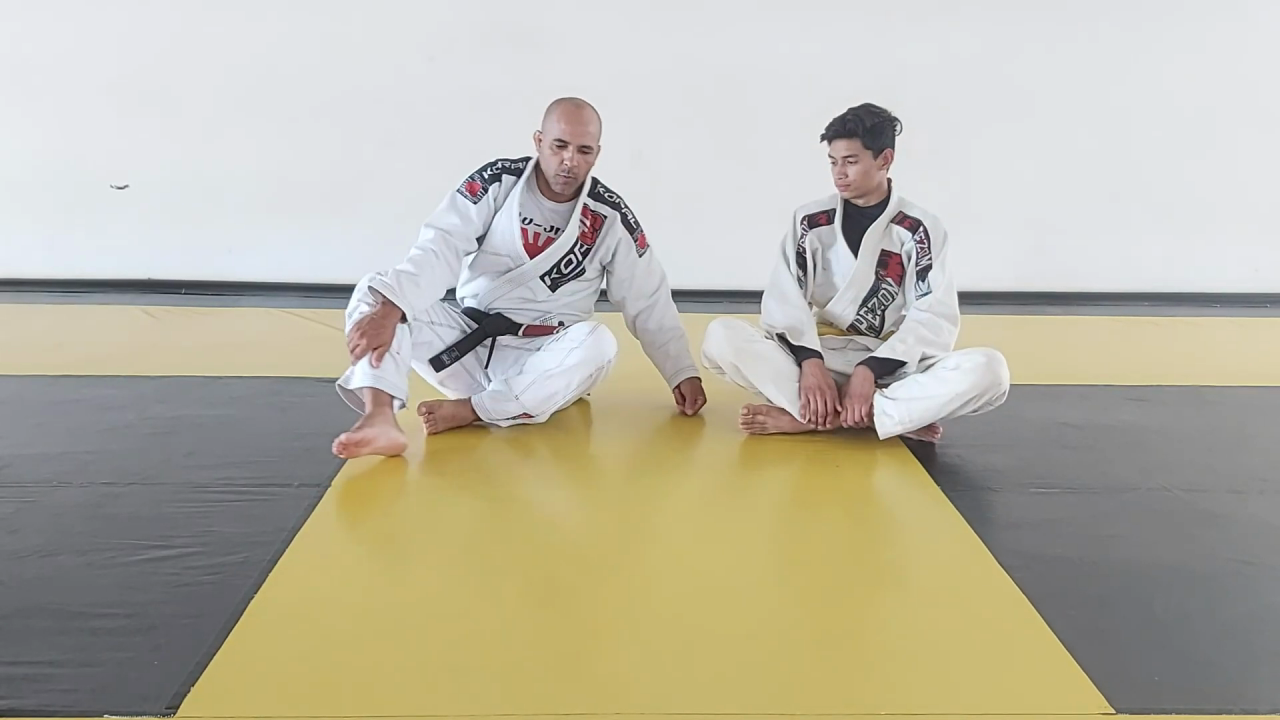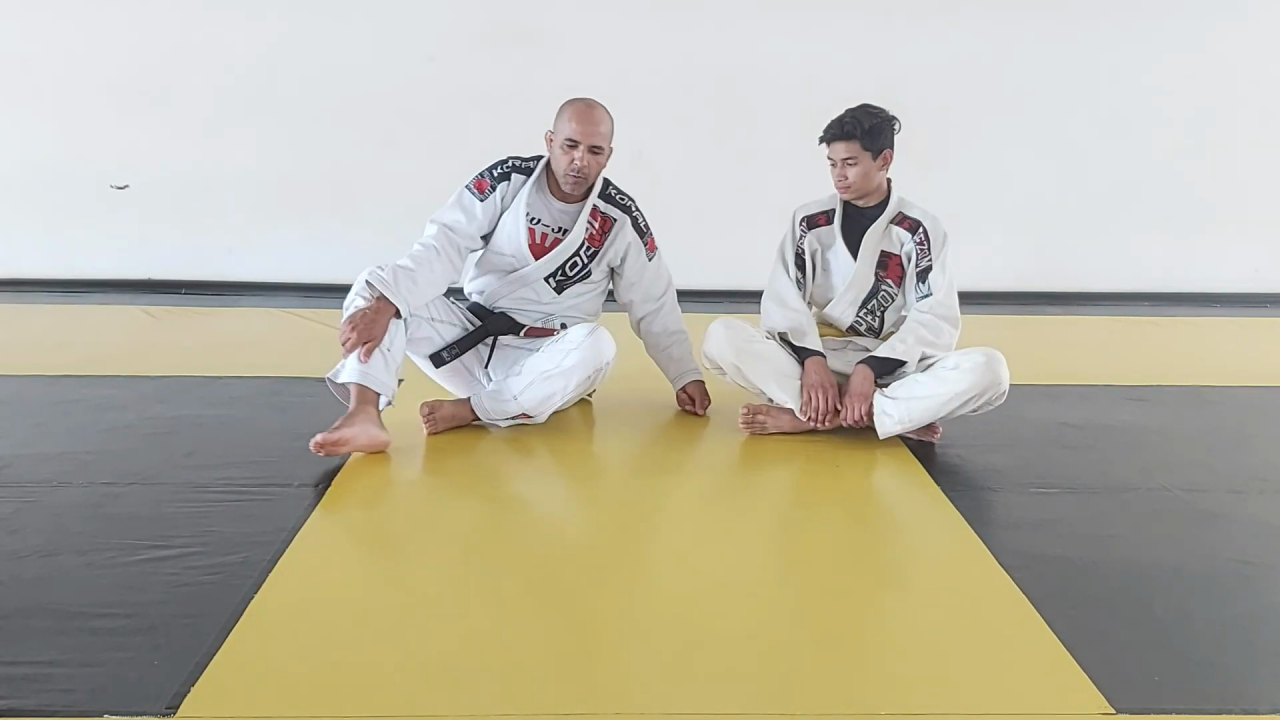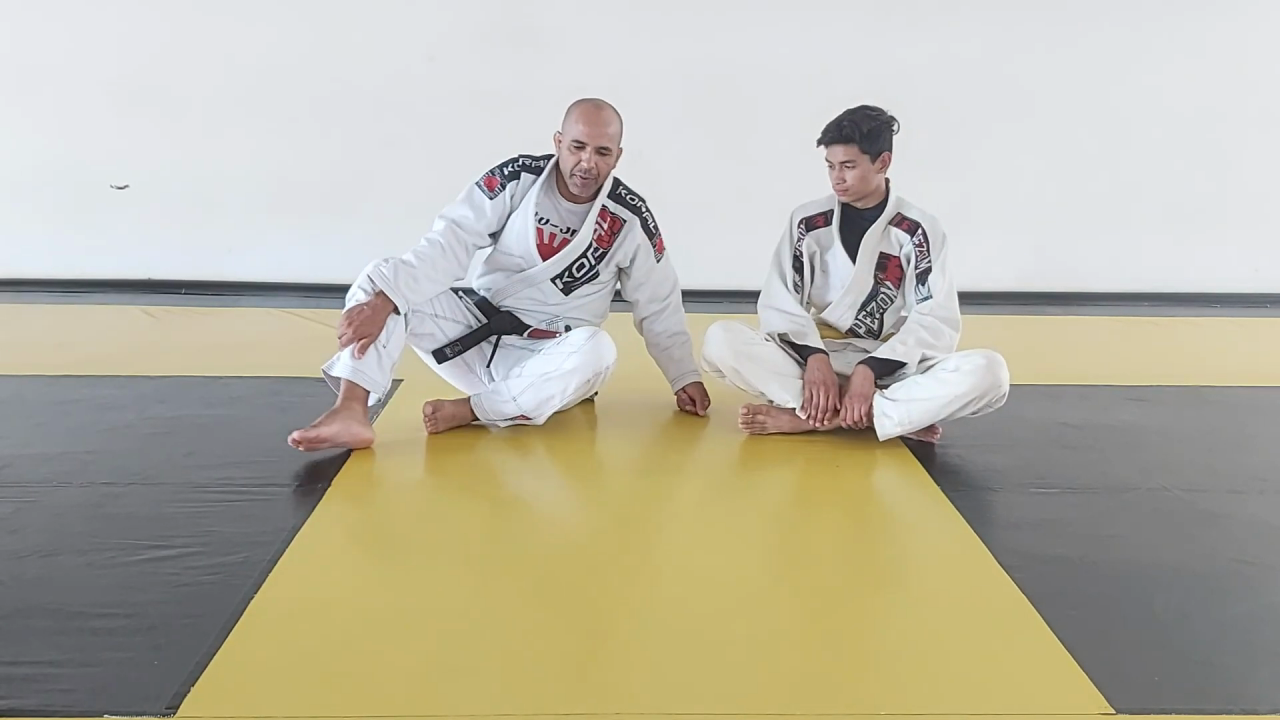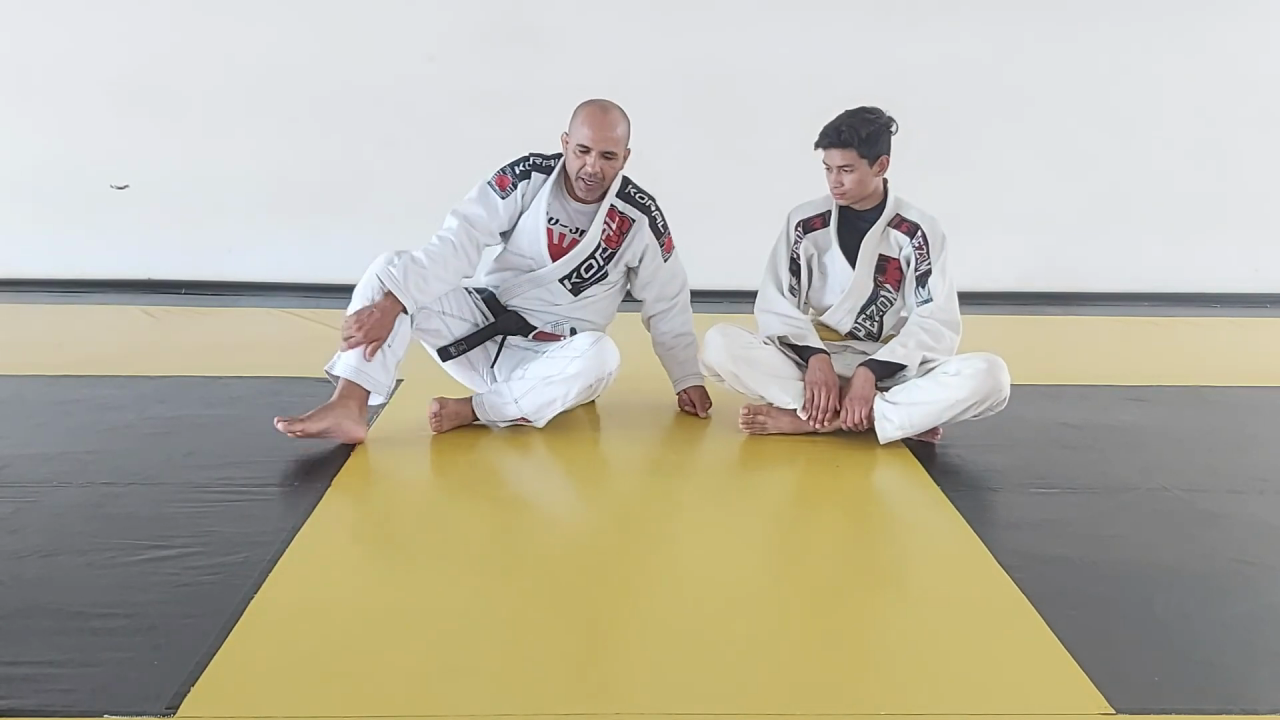
dt=0.1s
person 1, frame 1
left shoulder: (610, 216)
right shoulder: (496, 182)
left elbow: (649, 301)
right elbow: (437, 250)
left wrist: (683, 373)
right wrist: (390, 309)
left hip: (541, 359)
right hip: (467, 341)
left knee: (597, 345)
right knee: (373, 293)
left ankle: (471, 411)
right ankle: (381, 422)
person 1, frame 2
left shoulder: (620, 218)
right shoulder: (507, 179)
left elbow: (655, 305)
right elbow: (442, 246)
left wrist: (686, 376)
right wrist: (385, 303)
left hip: (545, 359)
right hip: (470, 336)
left knee: (596, 346)
right knee: (378, 284)
left ankle: (470, 410)
right ankle: (364, 417)
person 1, frame 3
left shoulder: (630, 218)
right shoulder: (516, 178)
left elbow: (659, 306)
right elbow: (447, 243)
left wrist: (686, 377)
right wrist: (384, 299)
left hip: (546, 361)
right hip: (475, 333)
left knee: (596, 351)
right knee: (380, 279)
left ankle: (472, 411)
right ankle: (351, 414)
person 1, frame 4
left shoulder: (640, 217)
right shoulder: (526, 177)
left elbow: (668, 303)
right elbow: (456, 244)
left wrist: (687, 379)
right wrist: (389, 303)
left hip: (551, 359)
right hip: (483, 330)
left knee: (599, 356)
right knee: (394, 266)
left ankle: (473, 410)
right ankle: (348, 407)
person 2, frame 1
left shoulder: (921, 229)
right shoulder: (810, 220)
left elbow: (933, 320)
right elbow: (784, 300)
left wrist: (870, 370)
right wrist: (809, 362)
left hip: (892, 364)
right hip: (819, 354)
left knee: (988, 371)
right knee: (721, 337)
left ankle: (817, 416)
person 2, frame 2
left shoulder: (921, 229)
right shoulder: (809, 220)
left elbow: (935, 321)
right elbow: (782, 300)
left wrist: (870, 368)
right wrist: (812, 360)
left hip: (892, 364)
right hip: (819, 355)
left knee: (987, 369)
right knee: (721, 337)
left ankle: (811, 416)
person 2, frame 3
left shoulder: (920, 230)
right shoulder: (806, 220)
left elbow: (935, 323)
right elbow: (779, 303)
left wrist: (870, 369)
right wrist: (814, 358)
left hip: (892, 365)
right hip: (817, 356)
left knee: (987, 373)
right knee: (720, 340)
left ankle: (810, 416)
person 2, frame 4
left shoulder: (919, 230)
right shoulder: (805, 222)
left elbow: (936, 324)
right elbow: (776, 304)
left wrist: (871, 371)
right wrist: (815, 358)
left hip: (891, 366)
right hip: (817, 358)
left knee: (989, 376)
right knee: (719, 345)
left ankle: (811, 418)
